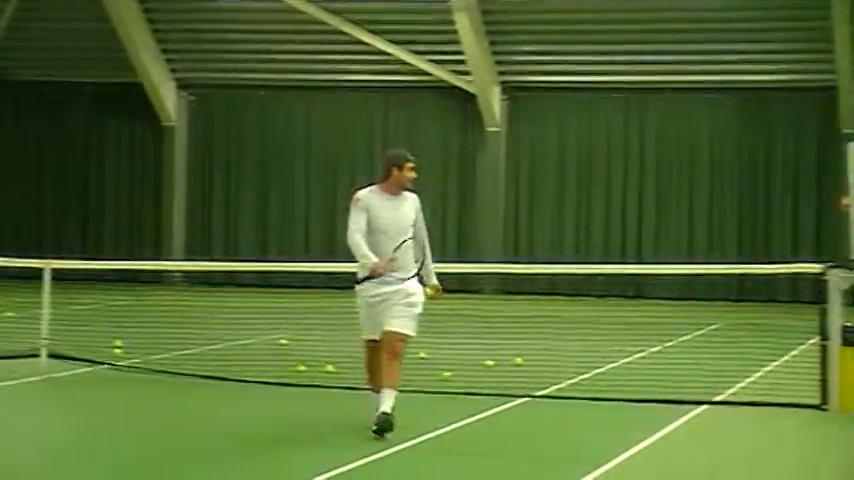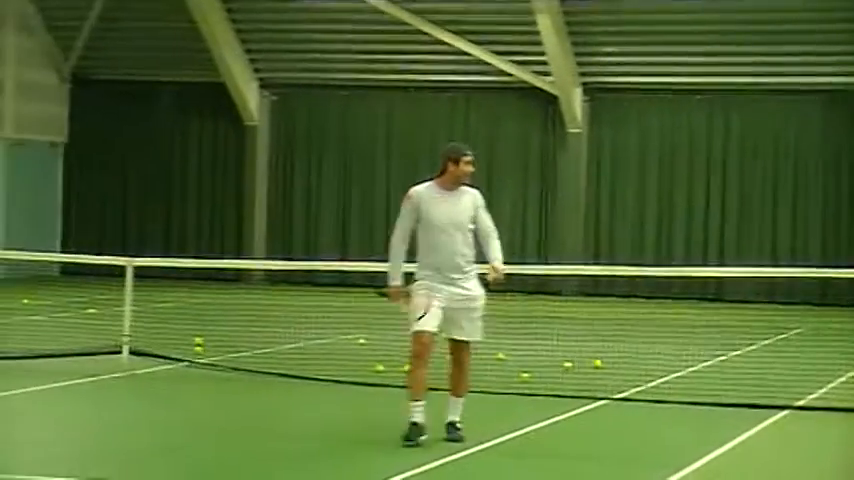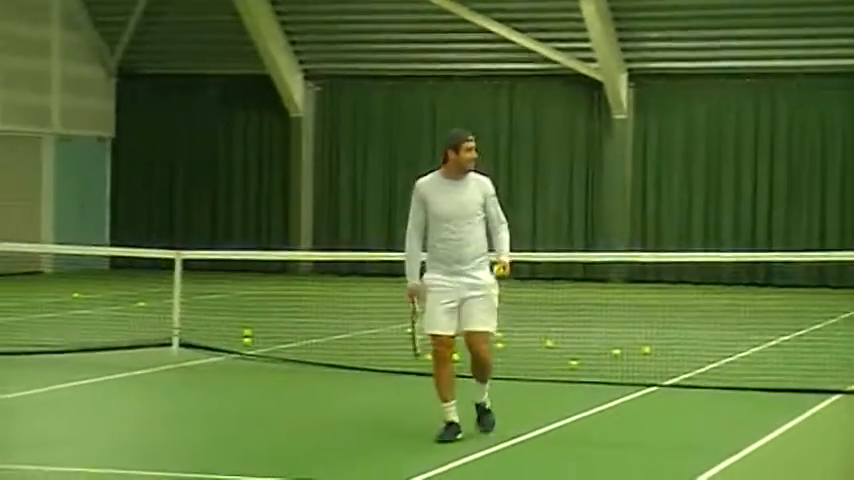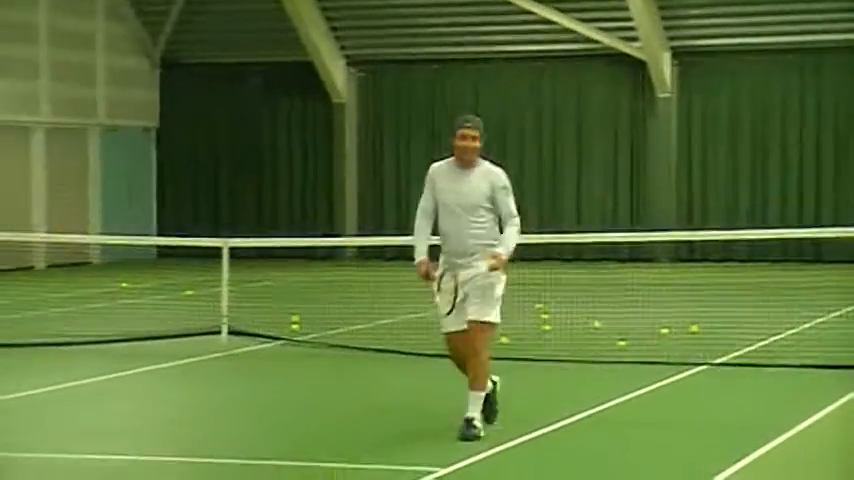
dt=0.4s
person 1, frame 1
left shoulder: (412, 201)
right shoulder: (363, 198)
left elbow: (421, 240)
right elbow: (354, 235)
left wrist: (430, 277)
right wrist: (370, 262)
left hip: (406, 287)
right hip: (372, 286)
left knee: (394, 349)
right knee: (373, 352)
left ankle: (385, 413)
right ankle: (382, 405)
person 1, frame 2
left shoulder: (473, 197)
right shoulder: (418, 195)
left elbow: (490, 235)
right elbow: (400, 238)
left wrist: (496, 263)
right wrist: (395, 280)
left hip: (466, 287)
right hip: (429, 285)
left knee: (460, 357)
right knee: (420, 349)
left ankle: (453, 420)
right ankle: (417, 422)
person 1, frame 3
left shoulder: (482, 185)
right shoulder: (424, 187)
left elbow: (499, 224)
right elbow: (415, 233)
left wrist: (503, 256)
right wrist: (413, 279)
left hip: (478, 279)
right hip: (438, 280)
left knee: (480, 350)
right knee: (441, 353)
left ankle: (482, 399)
right ankle: (451, 419)
person 1, frame 4
left shoulder: (495, 176)
right shoulder: (436, 172)
left elbow: (512, 221)
right elbow: (423, 218)
left wrist: (504, 252)
right wrist: (421, 257)
left hip: (485, 269)
right hip: (450, 270)
left knee: (477, 343)
right knee: (456, 348)
left ankle: (475, 416)
right ankle: (487, 385)
